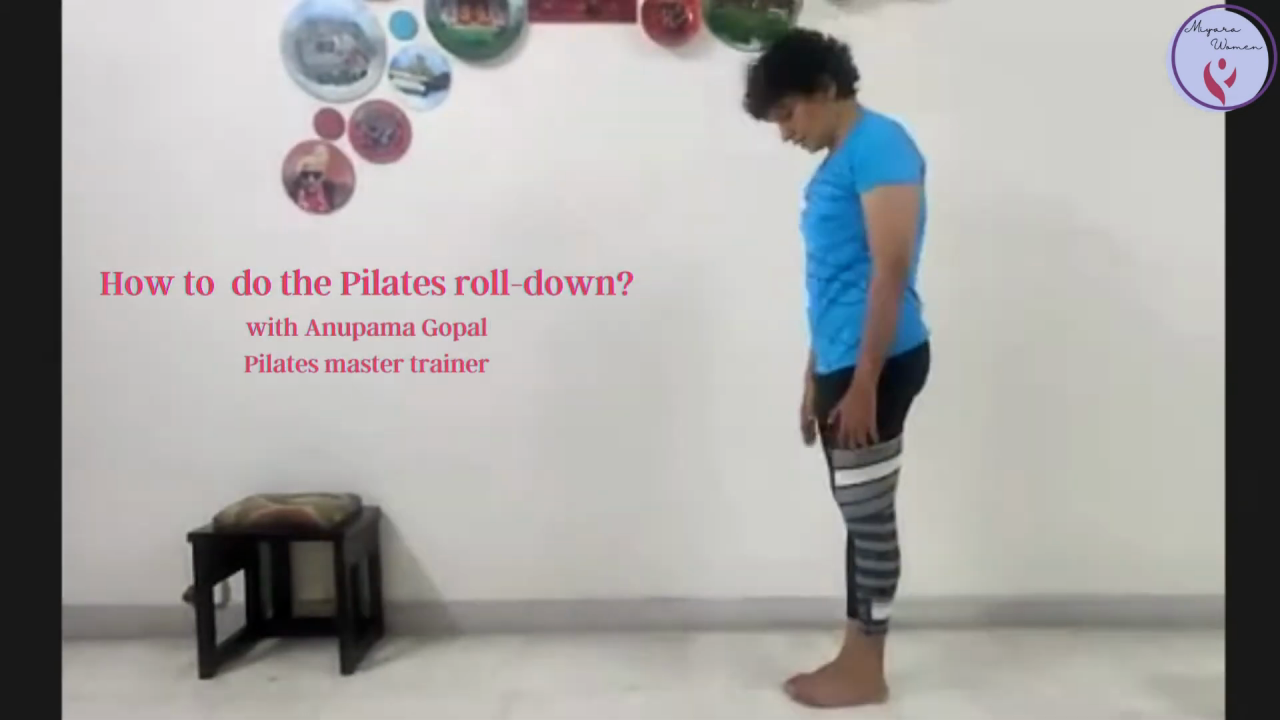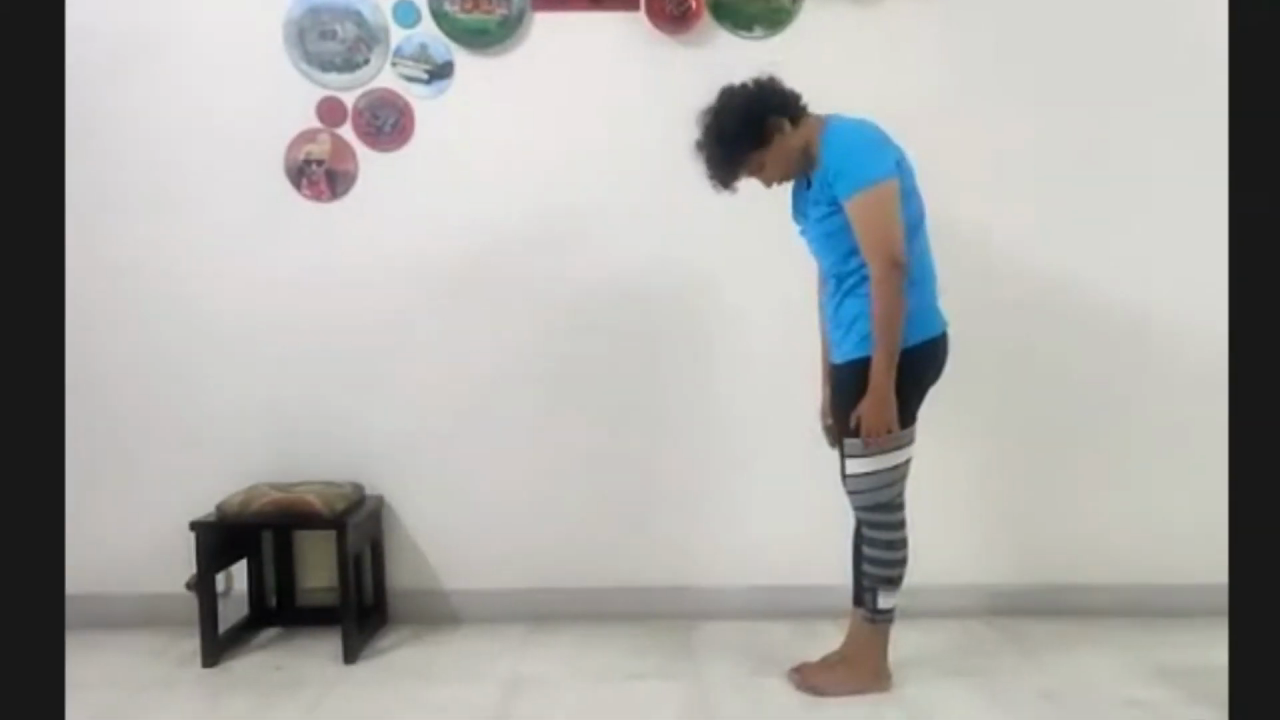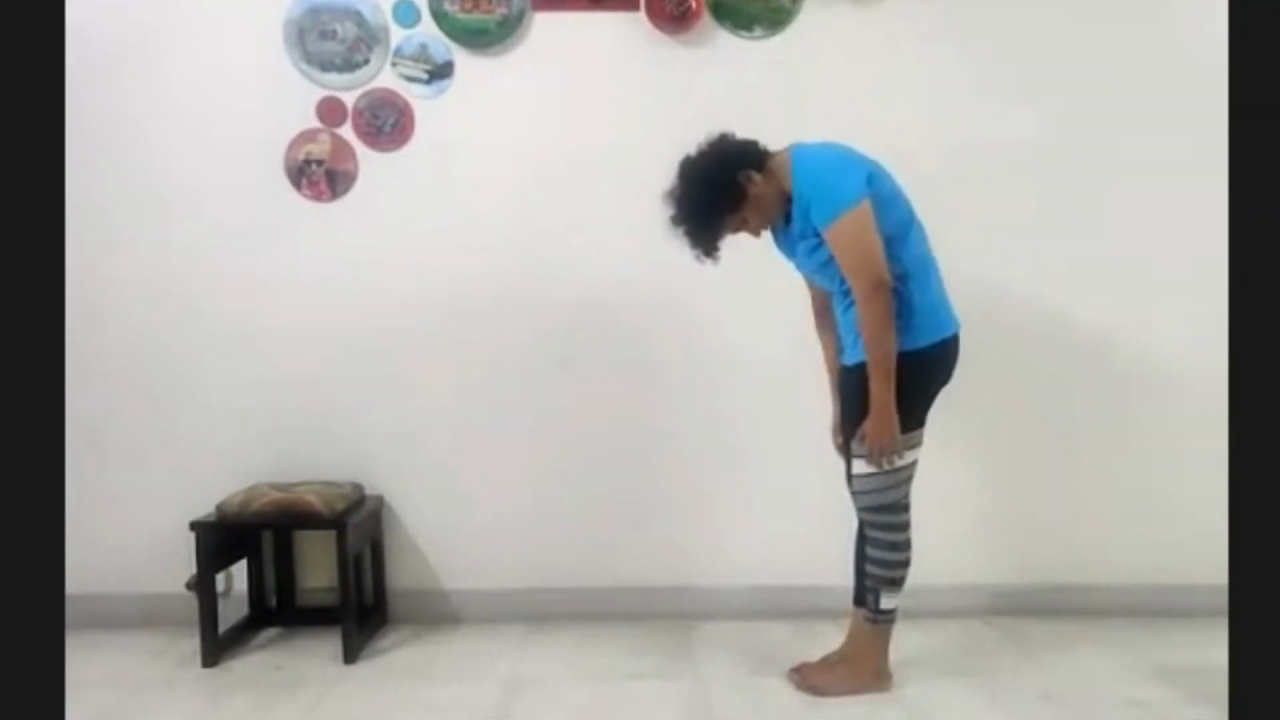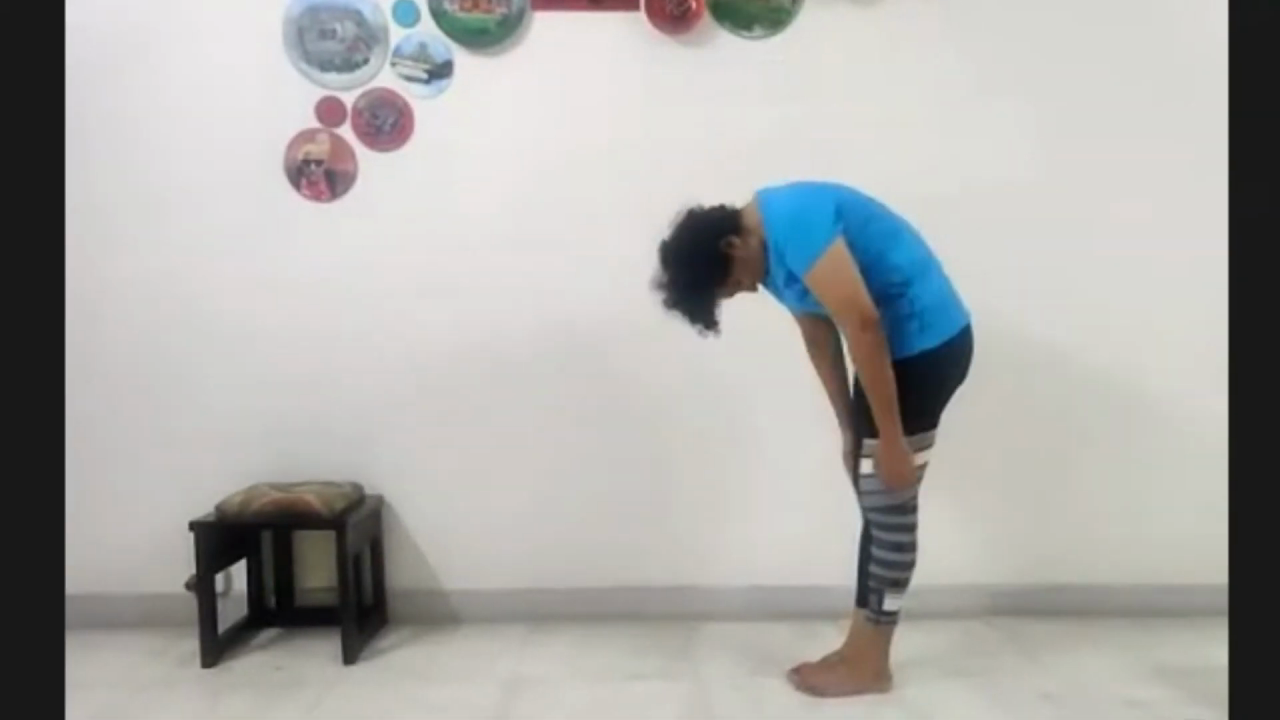
dt=0.5s
person 1, frame 1
left shoulder: (879, 146)
right shoulder: (834, 165)
left elbow: (891, 268)
left wrist: (863, 388)
right wrist: (816, 381)
left hip: (877, 364)
right hip: (842, 363)
left knee: (868, 515)
right knee: (859, 513)
left ankle: (866, 673)
right ankle: (855, 659)
person 1, frame 2
left shoulder: (853, 148)
right shoulder: (809, 183)
left elbow: (889, 268)
left wrist: (882, 386)
right wrist: (832, 383)
left hip: (895, 352)
right hip: (858, 354)
left knee: (877, 505)
right knee: (867, 503)
left ankle: (869, 662)
right ankle: (858, 647)
person 1, frame 3
left shoulder: (823, 178)
right shoulder: (787, 211)
left elbow: (875, 289)
left wrist: (882, 408)
right wrist: (841, 401)
left hip: (912, 345)
right hip: (873, 349)
left knee: (881, 506)
right knee: (872, 501)
left ankle: (869, 664)
right ankle: (859, 648)
person 1, frame 4
left shoulder: (793, 222)
right shoulder: (773, 246)
left elbow: (863, 324)
right elbow: (820, 336)
left wrist: (891, 437)
right wrist: (850, 429)
left hip: (925, 342)
right hip: (900, 345)
left knee: (888, 505)
right knee: (875, 502)
left ankle: (869, 664)
right ankle: (860, 648)
